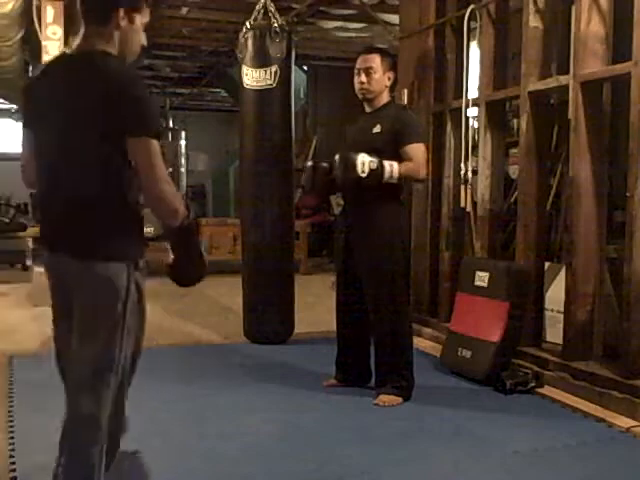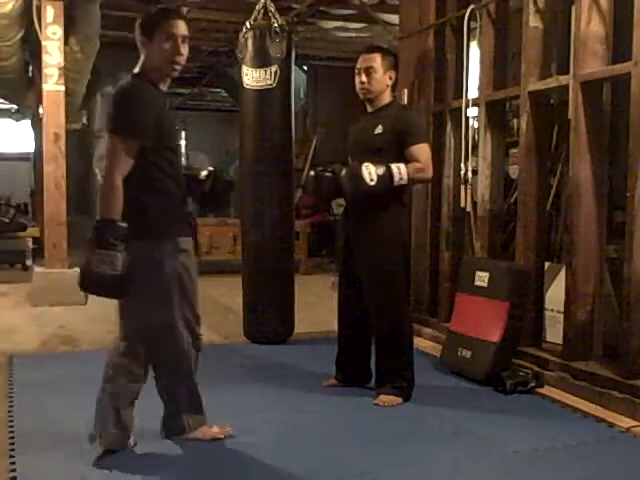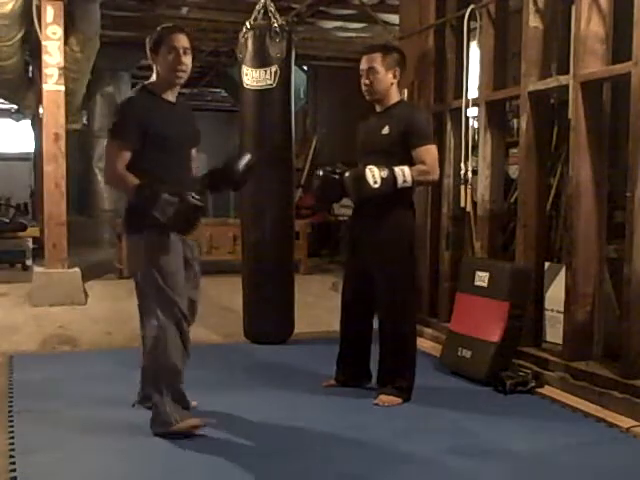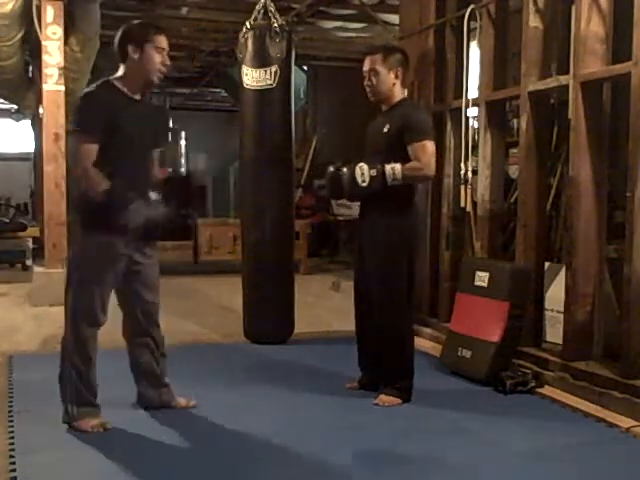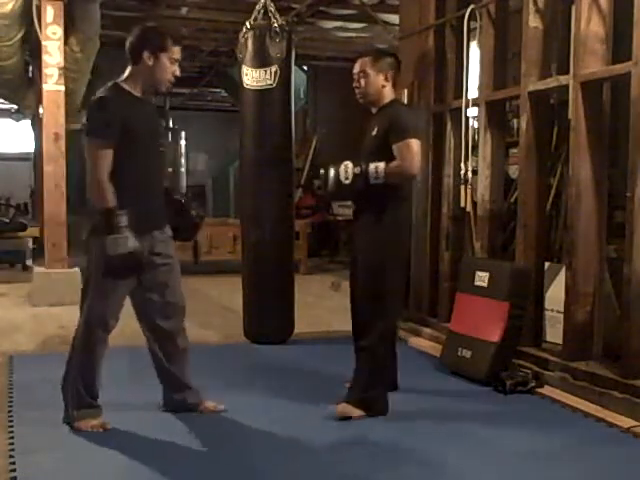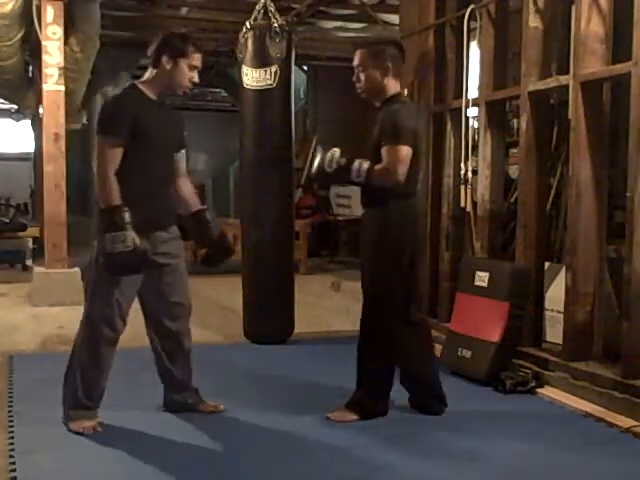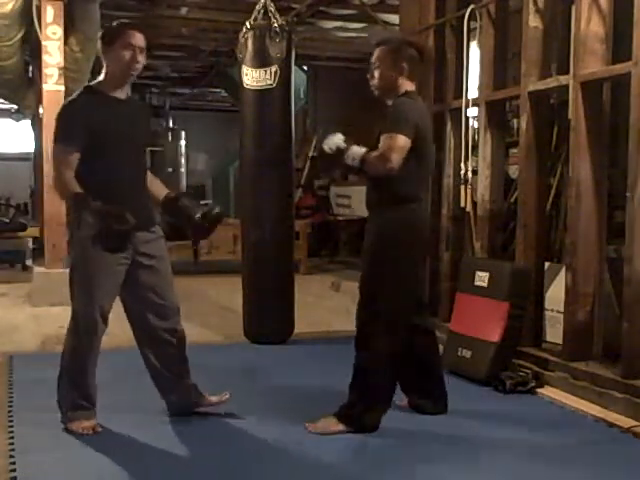
dt=0.7s
person 1, frame 1
left shoulder: (41, 82)
right shoulder: (123, 85)
left elbow: (30, 174)
right elbow: (154, 184)
right wrist: (185, 232)
left hip: (57, 245)
right hip: (107, 251)
left knee: (78, 361)
right knee: (102, 374)
person 1, frame 2
left shoulder: (148, 96)
right shoulder: (137, 98)
right elbow: (114, 174)
left wrist: (192, 185)
right wrist: (107, 237)
left hip: (152, 235)
right hip: (160, 237)
left knee: (138, 335)
right knee: (178, 329)
left ankle: (112, 425)
right ankle: (185, 420)
person 1, frame 3
left shoulder: (185, 114)
right shoulder: (135, 108)
right elbow: (113, 172)
left wrist: (216, 179)
right wrist: (154, 201)
left hip: (179, 228)
right hip: (150, 229)
left knee: (179, 310)
right knee: (168, 315)
left ankle: (155, 391)
right ankle: (169, 412)
person 1, frame 4
left shoulder: (152, 111)
right shoulder: (96, 101)
right elbow: (82, 167)
right wrist: (120, 204)
left hip: (137, 229)
right hip: (101, 229)
left knee: (145, 313)
right knee: (85, 317)
left ankle: (154, 390)
right ankle: (80, 406)
person 1, frame 5
left shoulder: (147, 108)
right shoulder: (109, 105)
right elbow: (99, 176)
right wrist: (114, 228)
left hip: (156, 231)
right hip: (121, 232)
left knee: (169, 314)
right knee: (98, 321)
left ankle: (182, 395)
right ankle: (80, 407)
person 1, frame 6
left shoulder: (172, 118)
right shoulder: (123, 106)
right elbow: (105, 172)
left wrist: (204, 221)
right wrist: (119, 226)
left hip: (165, 233)
right hip: (124, 234)
left knee: (175, 315)
right knee: (103, 320)
left ankle: (181, 394)
right ankle: (80, 407)
person 1, frame 7
left shoulder: (139, 111)
right shoulder: (79, 108)
right elbow: (63, 175)
left wrist: (178, 205)
right wrist: (89, 211)
left hip: (145, 231)
right hip: (101, 233)
left knee: (163, 316)
right knee: (88, 322)
left ankle: (183, 395)
right ankle: (77, 408)
person 2, frame 1
left shoulder: (401, 119)
right shoulder: (356, 125)
left elbow: (418, 169)
left wrist: (375, 168)
right wrist: (333, 176)
left hip: (385, 220)
right hip: (352, 218)
left knee: (388, 303)
right knee: (349, 300)
left ankle: (396, 382)
right ankle: (351, 370)
person 2, frame 2
left shoulder: (404, 119)
right shoulder: (358, 126)
left elbow: (424, 169)
left wrist: (384, 173)
right wrist: (335, 183)
left hip: (387, 221)
right hip: (355, 219)
left knee: (389, 303)
right knee: (351, 300)
left ankle: (397, 383)
right ankle: (351, 371)
person 2, frame 3
left shoulder: (412, 118)
right shoulder: (367, 124)
left elbow: (430, 171)
left wrist: (387, 176)
right wrist: (342, 182)
left hip: (394, 222)
right hip: (363, 220)
left knee: (395, 304)
right knee: (354, 301)
left ankle: (397, 383)
right ankle: (352, 371)
person 2, frame 4
left shoulder: (412, 116)
right shoulder: (377, 121)
left elbow: (426, 168)
left wrist: (378, 174)
right wrist: (355, 179)
left hip: (395, 220)
right hip: (371, 218)
left knee: (392, 303)
right knee: (367, 300)
left ankle: (398, 384)
right ankle: (373, 375)
person 2, frame 5
left shoulder: (400, 116)
right shoulder: (375, 120)
left elbow: (410, 166)
left wrist: (362, 172)
right wrist: (351, 176)
left hip: (388, 220)
right hip: (368, 218)
left knee: (378, 305)
right knee: (364, 302)
left ankle: (368, 395)
right ankle: (381, 376)
person 2, frame 6
left shoulder: (396, 114)
right shoulder: (394, 112)
left elbow: (394, 173)
left wrist: (345, 168)
right wrist: (347, 166)
left hip: (391, 222)
right hip: (395, 221)
left knee: (380, 313)
right knee: (403, 313)
left ankle: (368, 401)
right ankle: (427, 394)
person 2, frame 7
left shoulder: (402, 109)
right shoulder: (412, 109)
left elbow: (387, 162)
left wrist: (346, 150)
right wrist: (353, 155)
left hip: (395, 224)
right hip: (408, 221)
left knee: (379, 319)
right knee: (411, 314)
left ankle: (360, 413)
right ankle: (428, 396)
